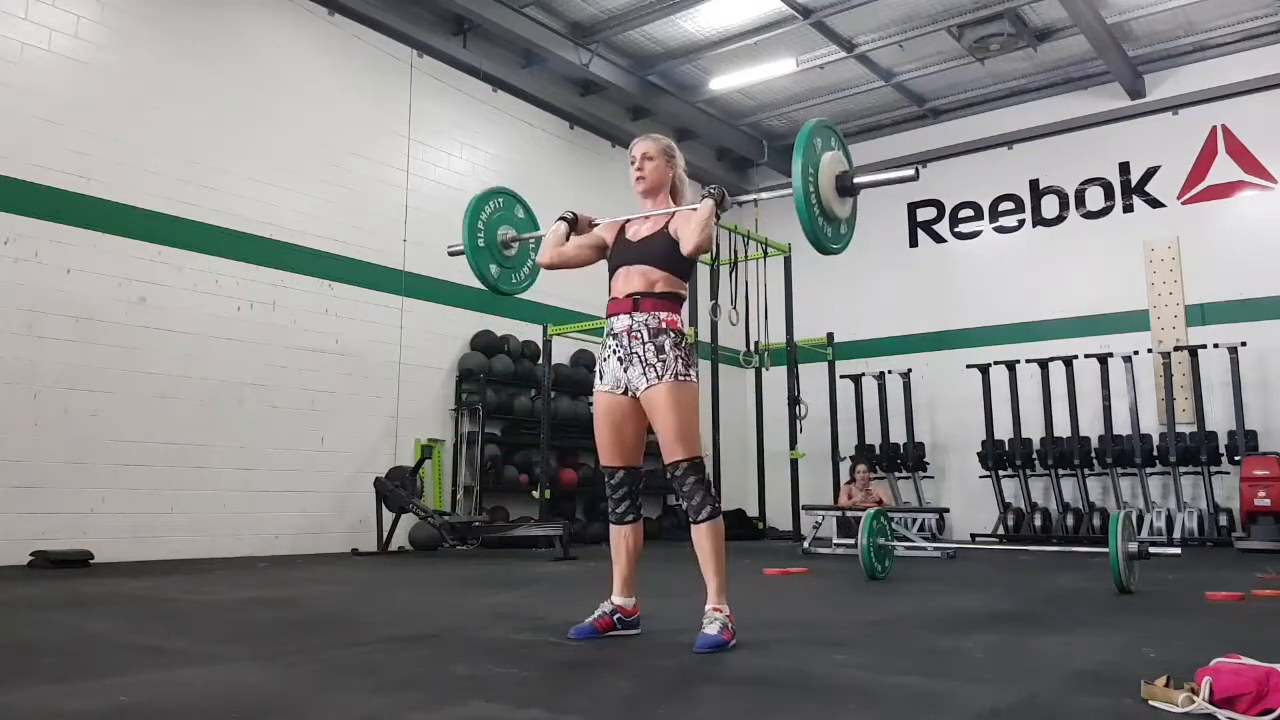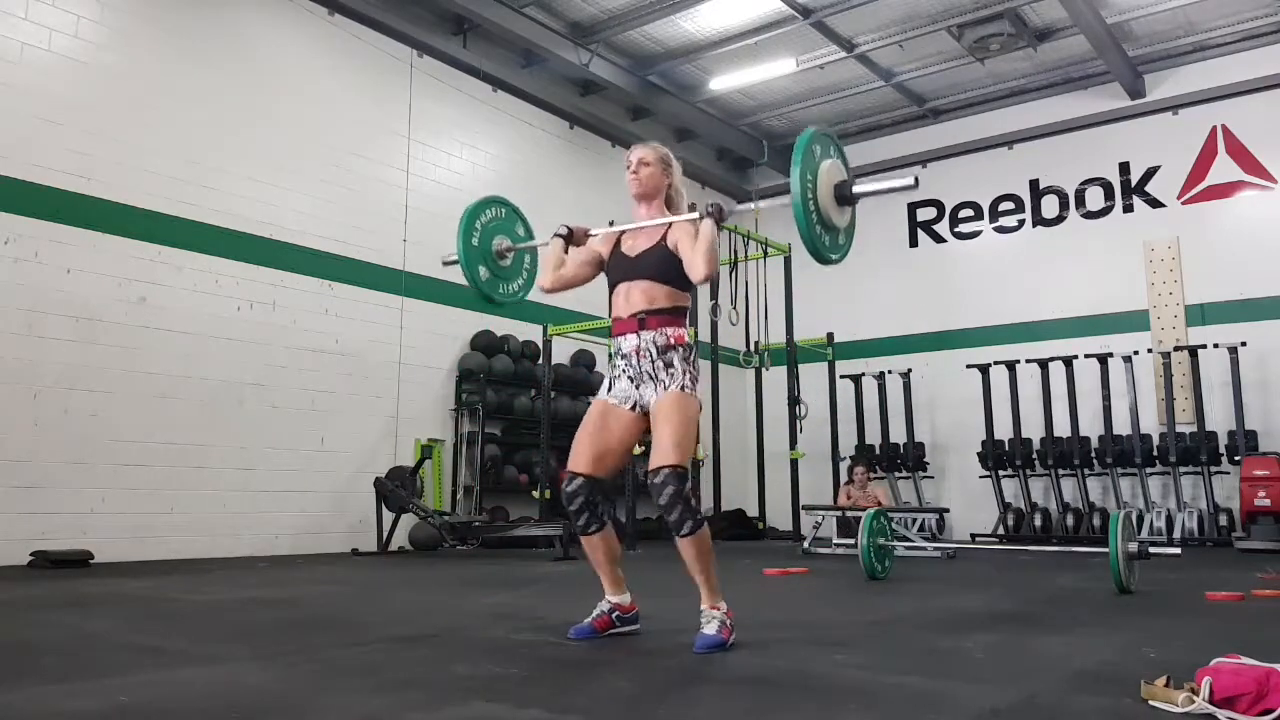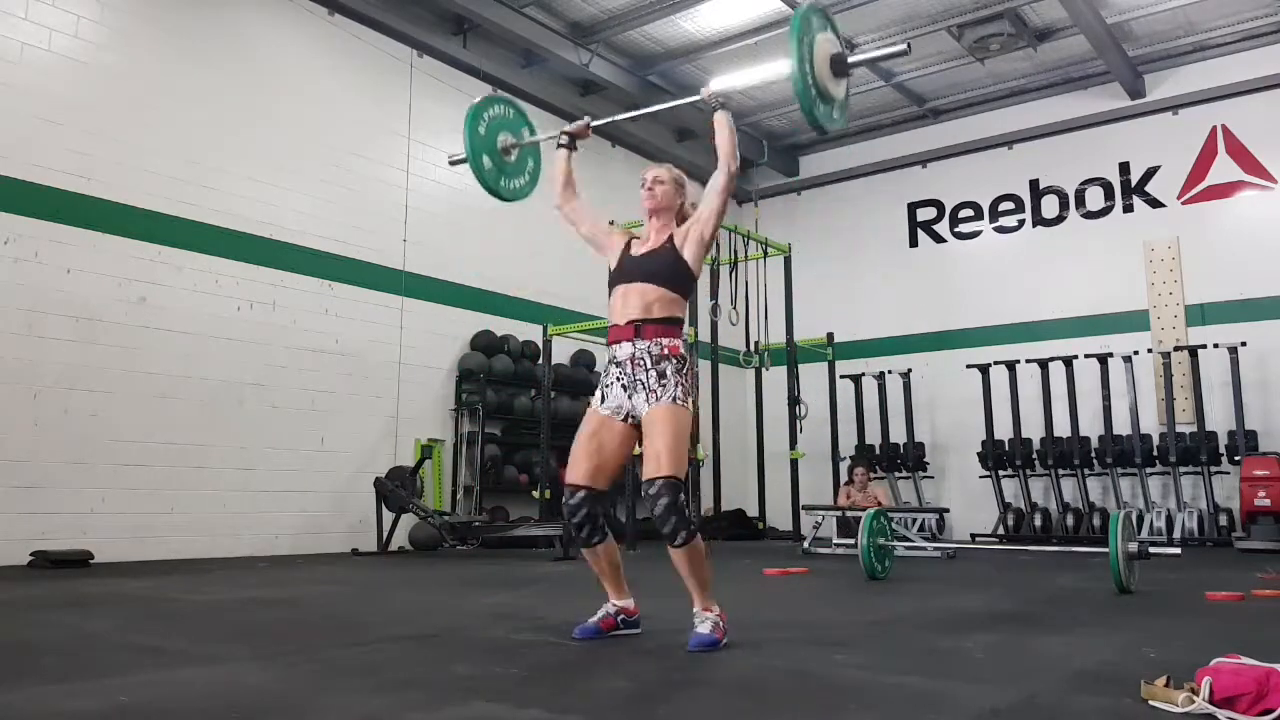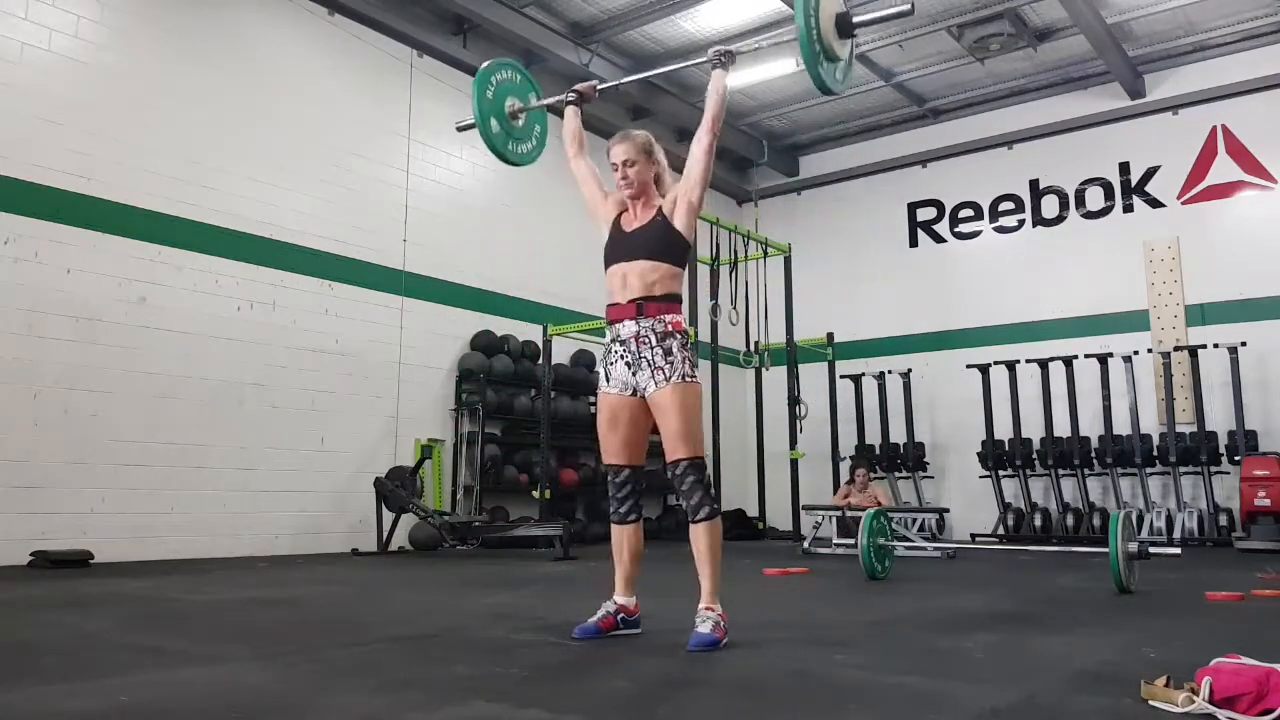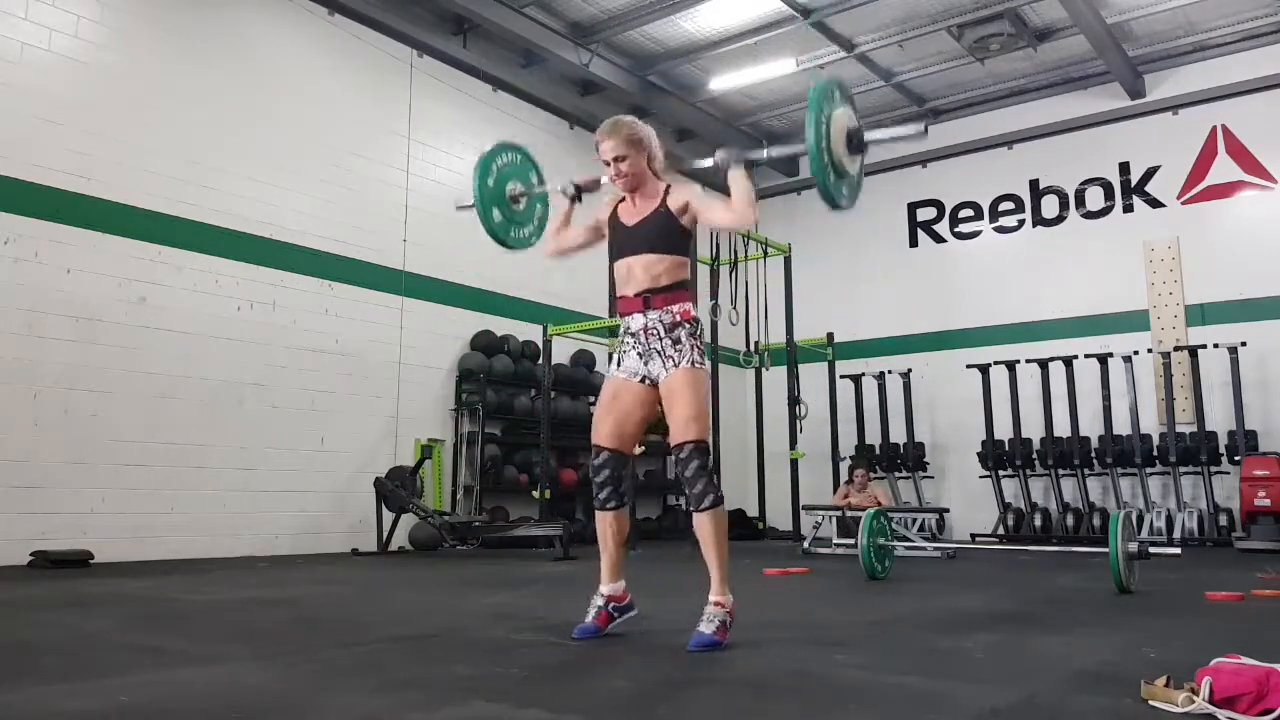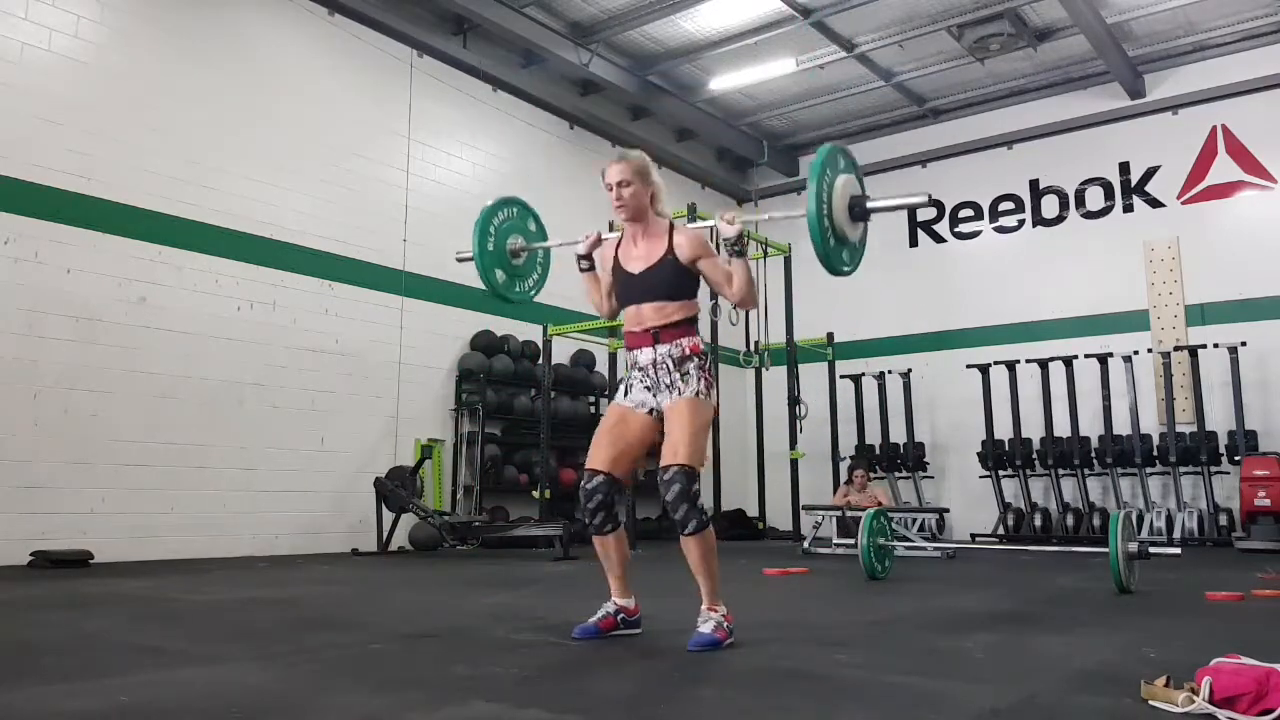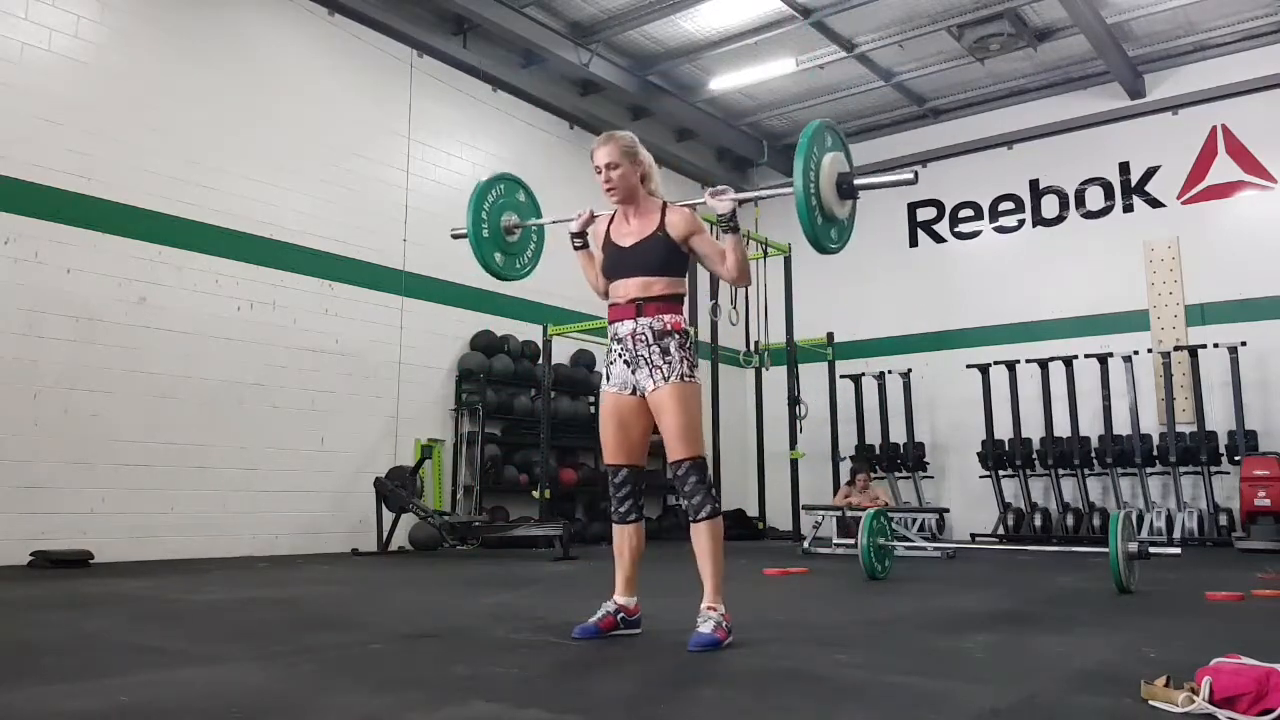
dt=0.3s
person 1, frame 1
left shoulder: (682, 218)
right shoulder: (614, 228)
left elbow: (696, 243)
right elbow: (547, 257)
left wrist: (711, 203)
right wrist: (569, 226)
left hip: (661, 344)
right hip: (615, 347)
left knee: (686, 476)
right knee: (619, 485)
left ankle: (717, 611)
right ankle: (622, 604)
person 1, frame 2
left shoulder: (681, 230)
right shoulder: (610, 240)
left elbow: (702, 272)
right elbow: (549, 282)
left wrist: (709, 222)
right wrist: (562, 240)
left hip: (668, 362)
right hip: (623, 366)
left knee: (667, 486)
right knee: (577, 487)
left ankle: (715, 610)
right ankle: (619, 603)
person 1, frame 3
left shoulder: (687, 238)
right shoulder: (620, 243)
left elbow: (725, 170)
right elbow: (567, 200)
left wrist: (718, 113)
right wrist: (566, 145)
left hip: (663, 371)
right hip: (617, 374)
left knee: (662, 497)
right knee: (577, 499)
left ankle: (709, 611)
right ankle: (621, 605)
person 1, frame 4
left shoulder: (679, 204)
right shoulder: (612, 212)
left elbow: (710, 129)
right elbow: (575, 155)
left wrist: (718, 73)
right wrist: (575, 104)
left hip: (666, 344)
right hip: (618, 349)
left knee: (687, 475)
right knee: (620, 482)
left ankle: (711, 609)
right ankle: (624, 603)
person 1, frame 5
left shoulder: (679, 196)
right shoulder: (610, 212)
left elbow: (745, 218)
right elbow: (555, 245)
left wrist: (732, 166)
right wrist: (575, 194)
left hip: (675, 335)
right hip: (631, 341)
left knee: (692, 463)
right knee: (605, 465)
left ankle: (719, 603)
right ankle: (612, 590)
person 1, frame 6
left shoulder: (685, 240)
right shoulder: (612, 250)
left elbow: (745, 297)
left wrist: (735, 244)
right wrist: (586, 262)
left hip: (682, 371)
right hip: (636, 375)
left knee: (678, 488)
right knee: (595, 491)
left ankle: (714, 610)
right ankle: (622, 603)
person 1, frame 7
left shoulder: (677, 219)
right shoulder: (605, 228)
left elbow: (737, 275)
left wrist: (728, 221)
right wrist: (578, 239)
left hip: (665, 345)
right hip: (618, 351)
left knee: (689, 475)
right knee: (621, 483)
left ankle: (713, 609)
right ankle: (624, 603)
